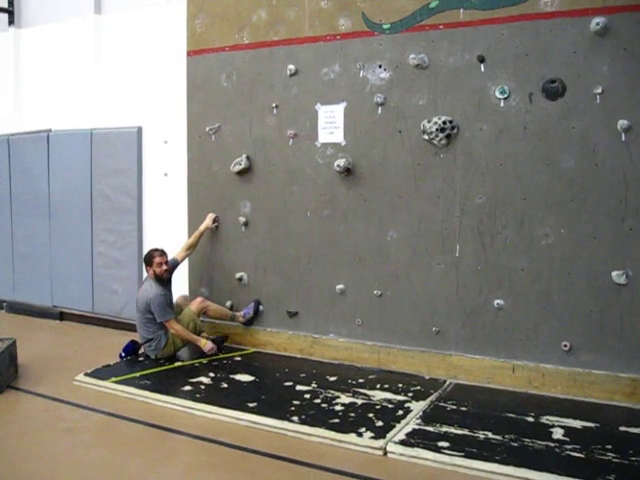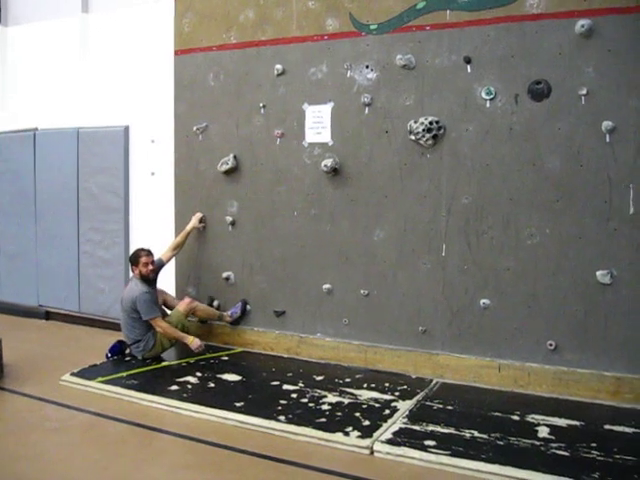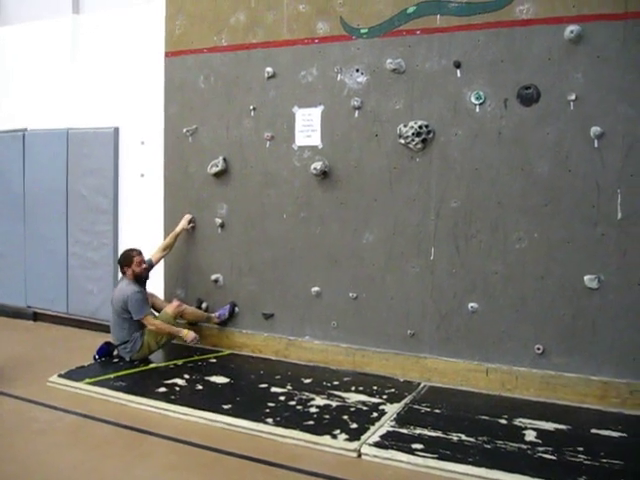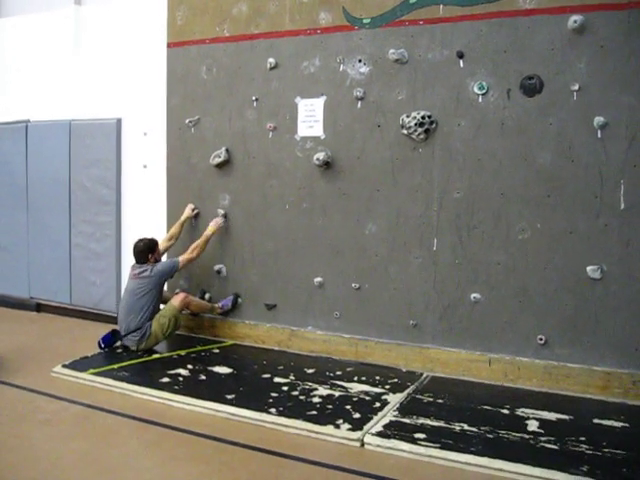
dt=0.5s
person 1, frame 1
left shoulder: (162, 274)
right shoulder: (156, 295)
left elbow: (185, 251)
right elbow: (173, 328)
left wrist: (203, 228)
right wrist: (201, 342)
left hip: (157, 336)
right hip: (160, 346)
left knee: (184, 300)
right knee: (200, 302)
left ankle: (205, 337)
right ankle: (240, 317)
person 1, frame 2
left shoulder: (147, 276)
right shoulder: (141, 293)
left elbow: (172, 251)
right elbow: (160, 326)
left wrist: (190, 227)
right wrist: (189, 339)
left hip: (142, 339)
right hip: (146, 347)
left knee: (159, 294)
right knee: (188, 302)
right ankle: (227, 317)
person 1, frame 3
left shoulder: (135, 278)
right shoulder: (132, 293)
left elbow: (161, 251)
right elbow: (152, 325)
left wrist: (179, 229)
right wrist: (183, 333)
left hip: (129, 342)
right hip: (134, 348)
left knee: (149, 297)
right knee: (177, 306)
right ankle: (214, 318)
person 1, frame 4
left shoulder: (138, 268)
right shoulder: (155, 272)
left elbow: (169, 241)
right elbow: (191, 255)
left wrist: (184, 218)
right wrist: (211, 231)
left hip: (128, 335)
right hip: (139, 339)
right knee: (183, 298)
left ankle: (193, 305)
right ankle: (217, 309)
